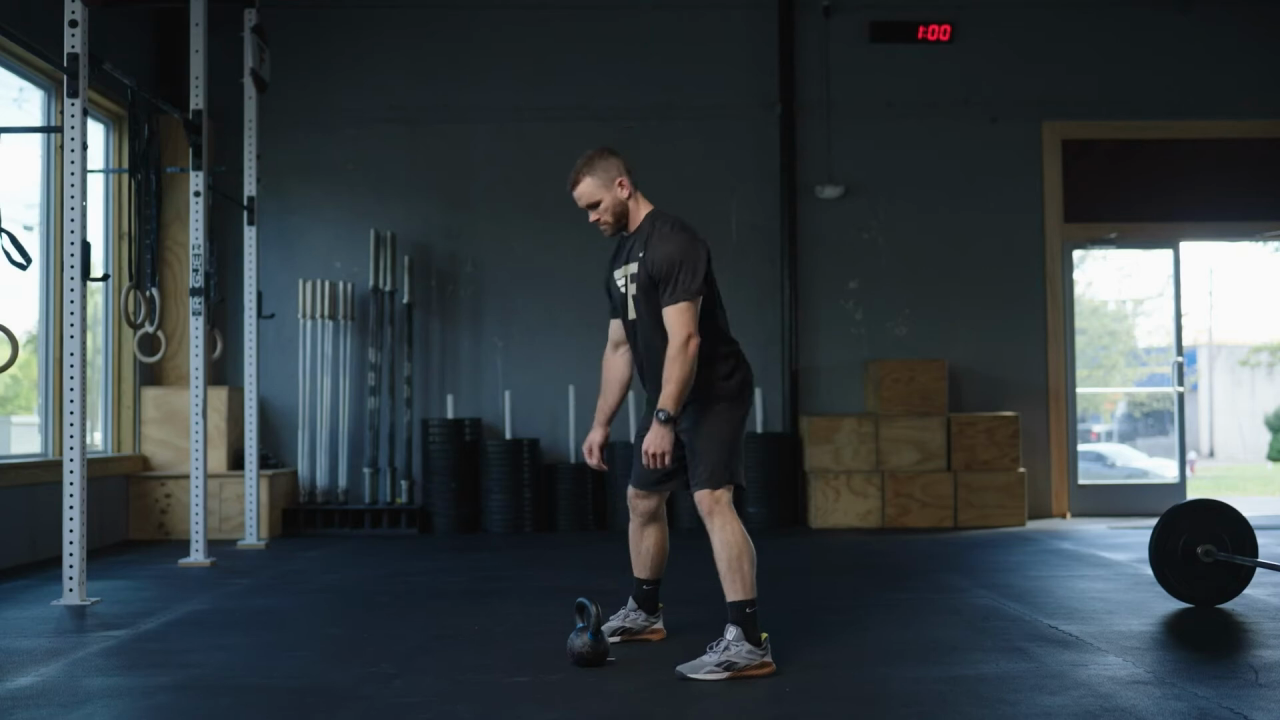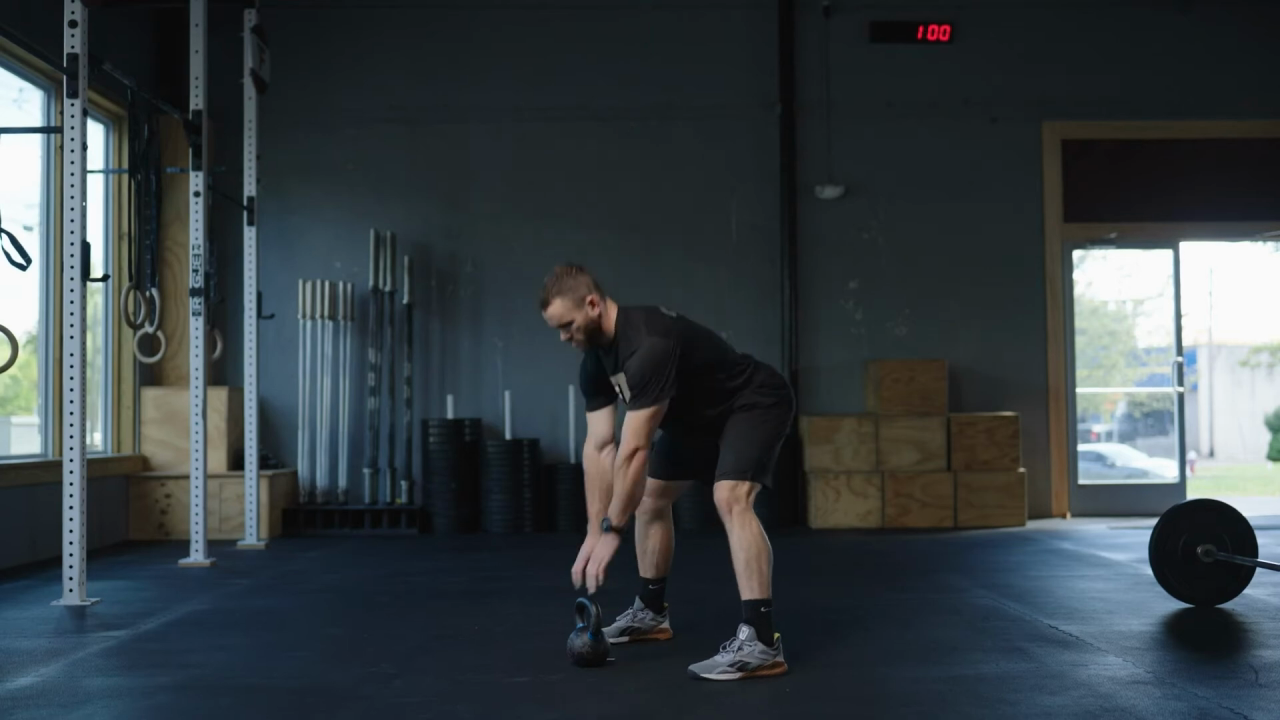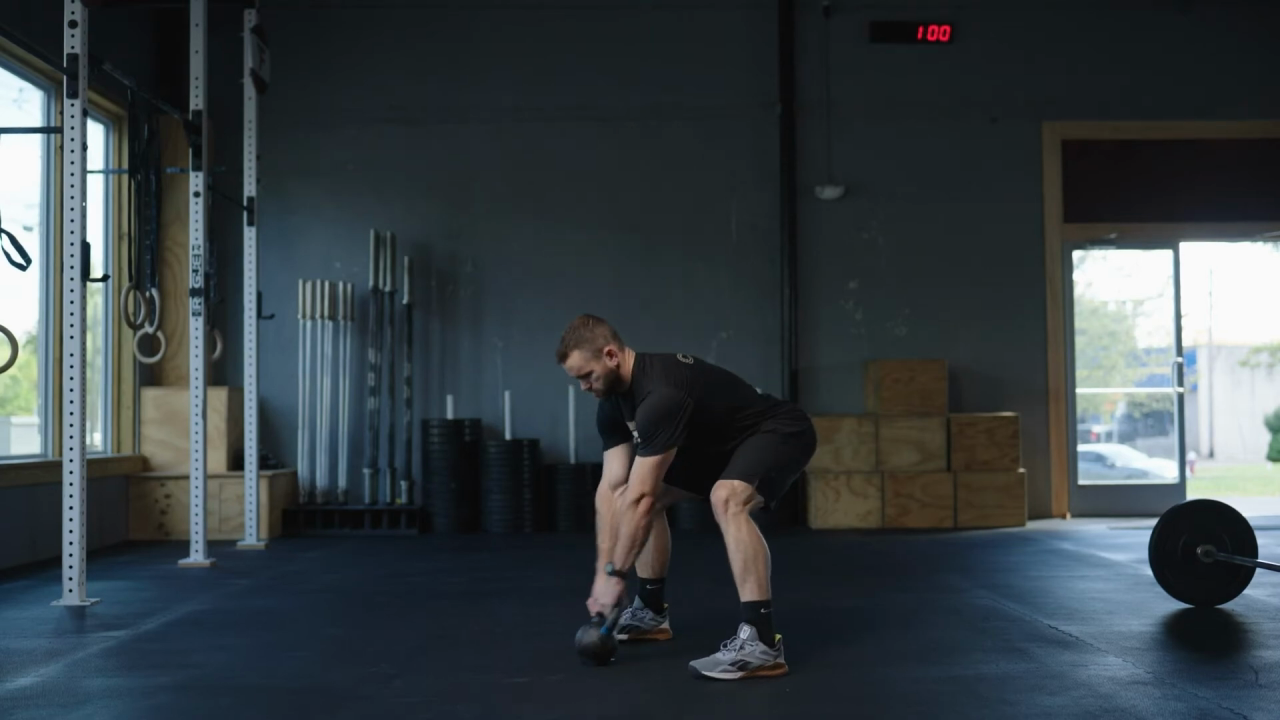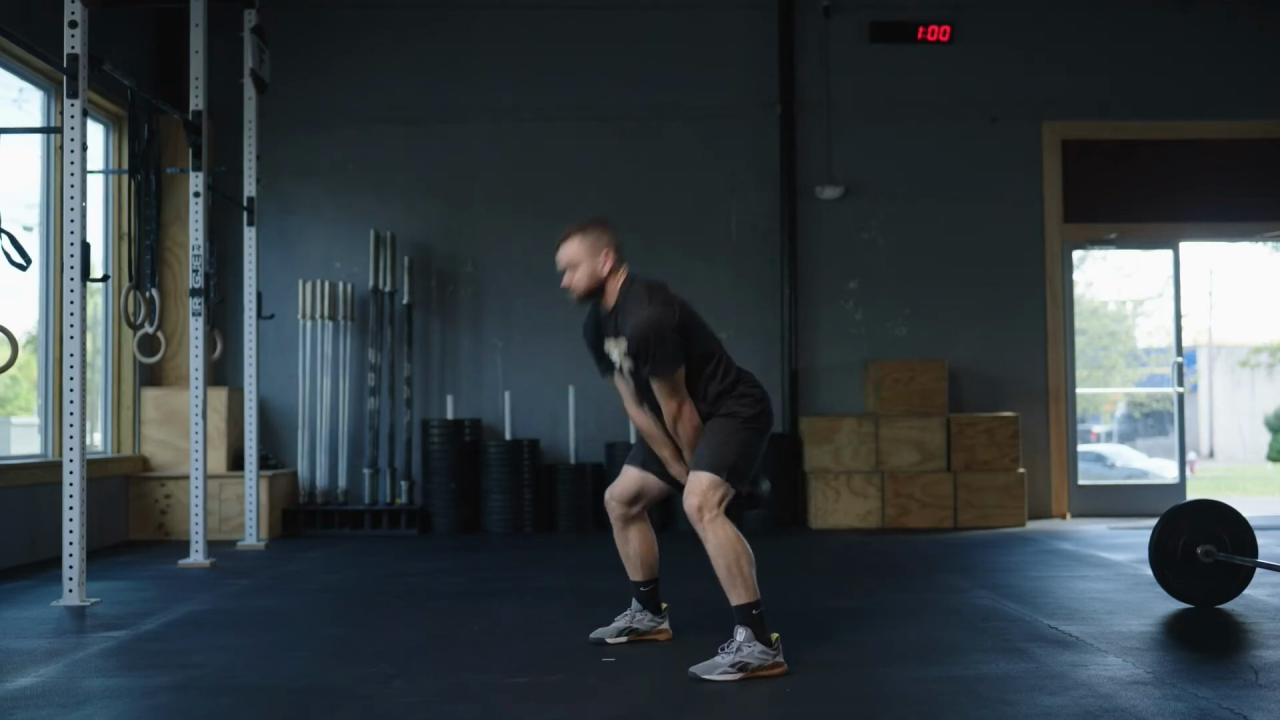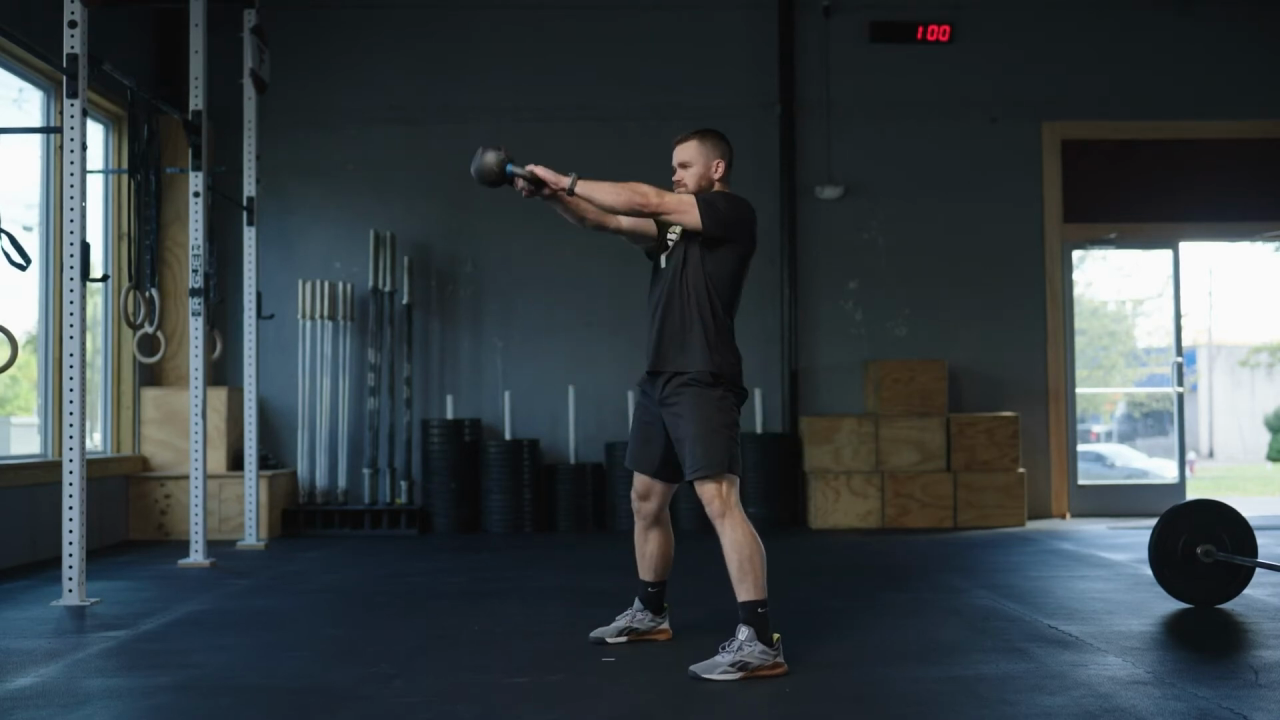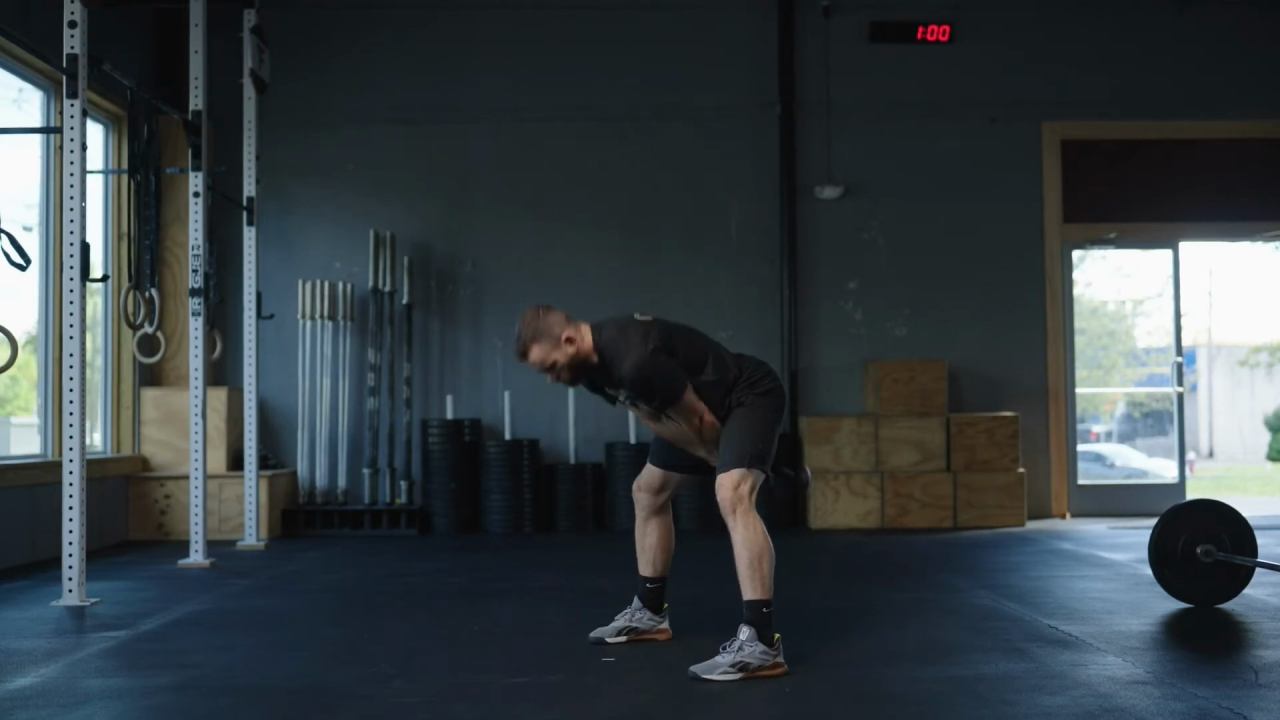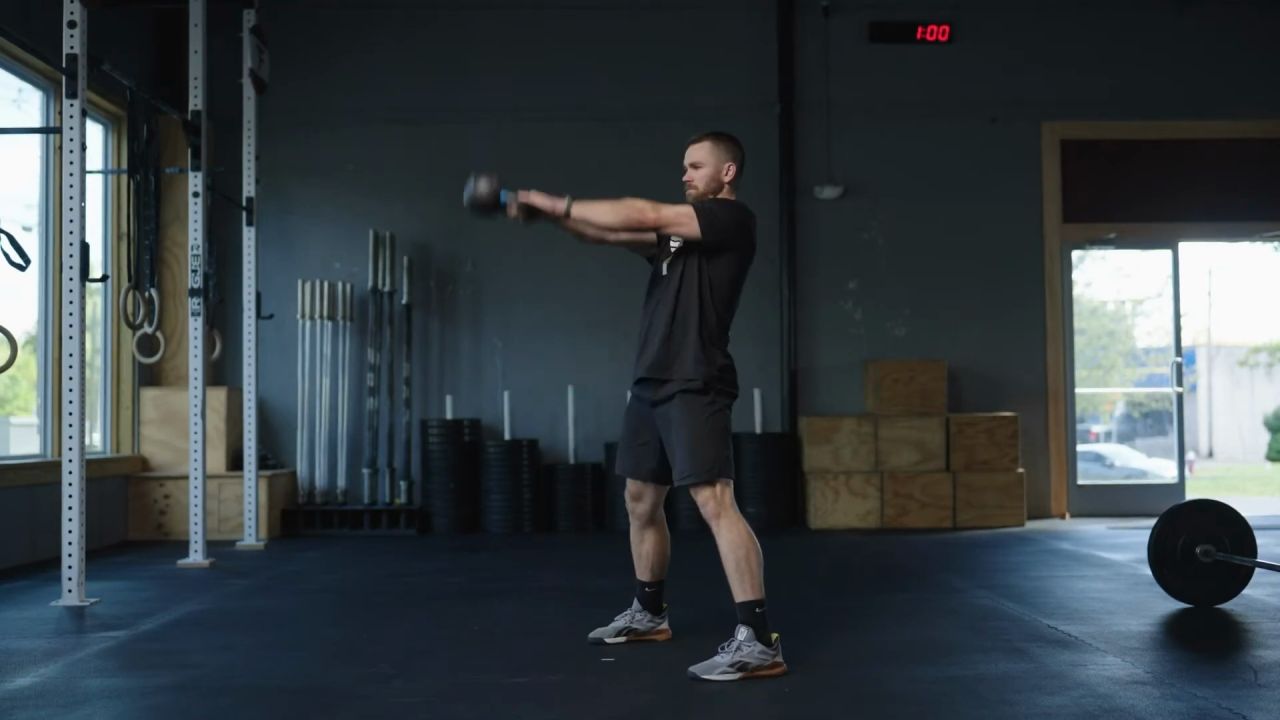
dt=0.7s
person 1, frame 1
left shoulder: (672, 244)
right shoulder: (620, 259)
left elbow: (684, 339)
right elbow: (619, 347)
left wrist: (663, 420)
right wrist: (601, 423)
left hip: (711, 395)
right hip: (665, 402)
left knee: (712, 502)
right knee: (642, 502)
left ankle: (748, 641)
right ankle: (644, 611)
person 1, frame 2
left shoulder: (650, 345)
right shoulder: (596, 359)
left elbow: (634, 451)
right elbow: (599, 447)
left wrist: (609, 531)
right wrist: (592, 533)
left hip: (757, 402)
right hip: (701, 414)
left knee: (730, 498)
right knee: (650, 495)
left ankle: (760, 642)
right ankle: (651, 611)
person 1, frame 3
left shoulder: (662, 394)
right shoulder: (613, 404)
left elbow: (639, 497)
right elbow: (612, 488)
left wrist: (615, 574)
right wrist: (602, 570)
left hip: (781, 431)
left knee: (725, 498)
right knee: (648, 496)
left ankle: (761, 642)
right ankle: (651, 612)
person 1, frame 4
left shoulder: (648, 316)
right shoulder: (597, 325)
left elbow: (678, 409)
right elbow: (636, 406)
left wrist: (697, 477)
right wrist: (681, 473)
left hip: (734, 410)
right hip: (682, 422)
left knee: (701, 506)
right knee: (620, 499)
left ankle: (759, 642)
right ankle: (649, 613)
person 1, frame 5
left shoulder: (733, 212)
right shoulder: (675, 224)
left elbow: (646, 199)
right elbow: (610, 220)
left wrist: (566, 179)
right wrist: (552, 194)
left hip: (703, 382)
right hip: (658, 381)
left knee: (719, 502)
right knee: (647, 502)
left ankle: (759, 641)
right ankle: (650, 612)
person 1, frame 6
left shoulder: (635, 359)
right shoulder: (592, 365)
left elbow: (698, 419)
right elbow: (660, 421)
left wrist: (729, 466)
right wrist: (716, 460)
left hip: (750, 396)
right hip: (700, 411)
left knee: (732, 494)
right knee: (649, 490)
left ankle: (760, 642)
right ankle: (650, 611)
person 1, frame 7
left shoulder: (732, 218)
right shoulder: (680, 225)
left elbow: (644, 216)
right elbow: (619, 230)
left wrist: (559, 205)
right wrist: (553, 209)
left hip: (695, 385)
right hip: (651, 384)
left knee: (714, 502)
right knee: (641, 501)
left ankle: (758, 640)
right ankle: (649, 612)
